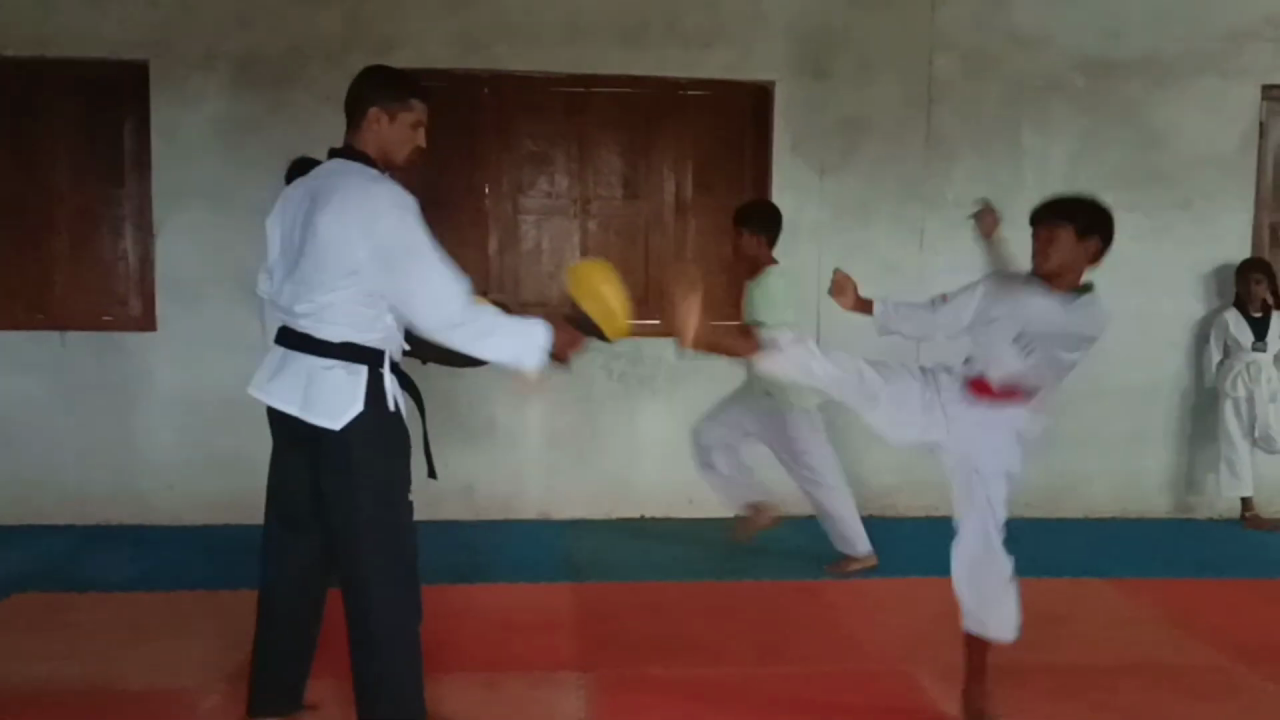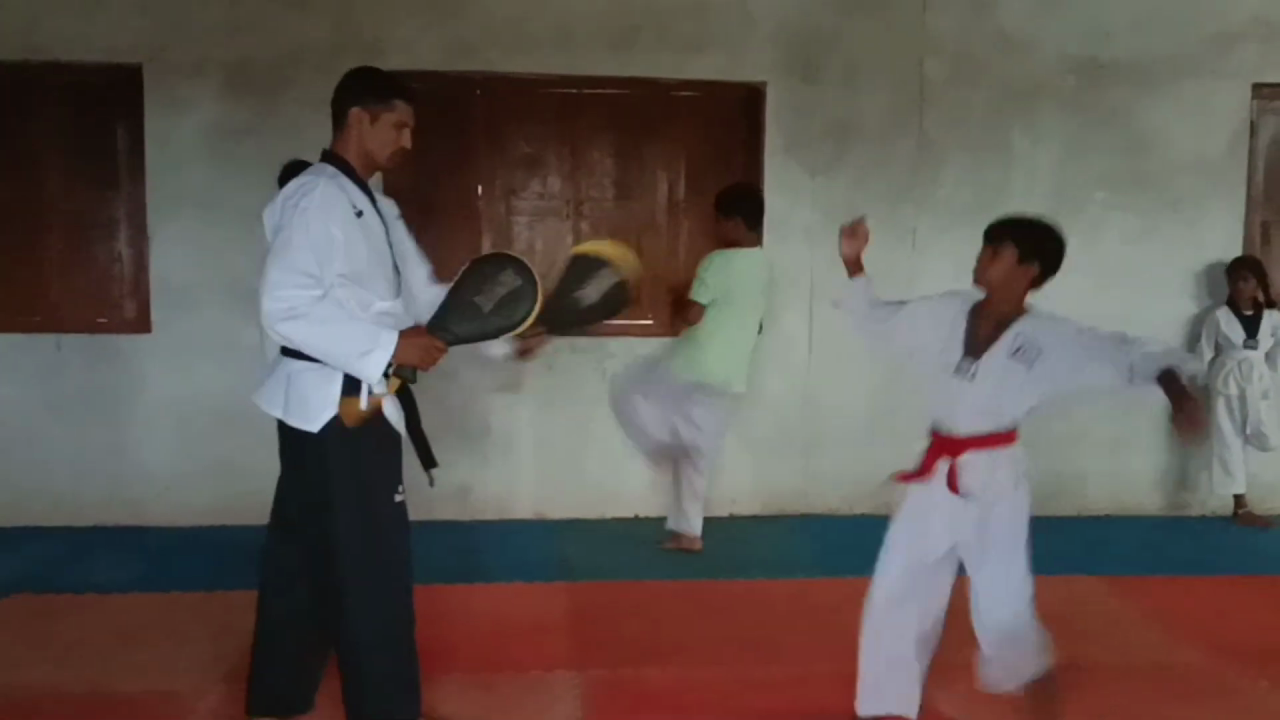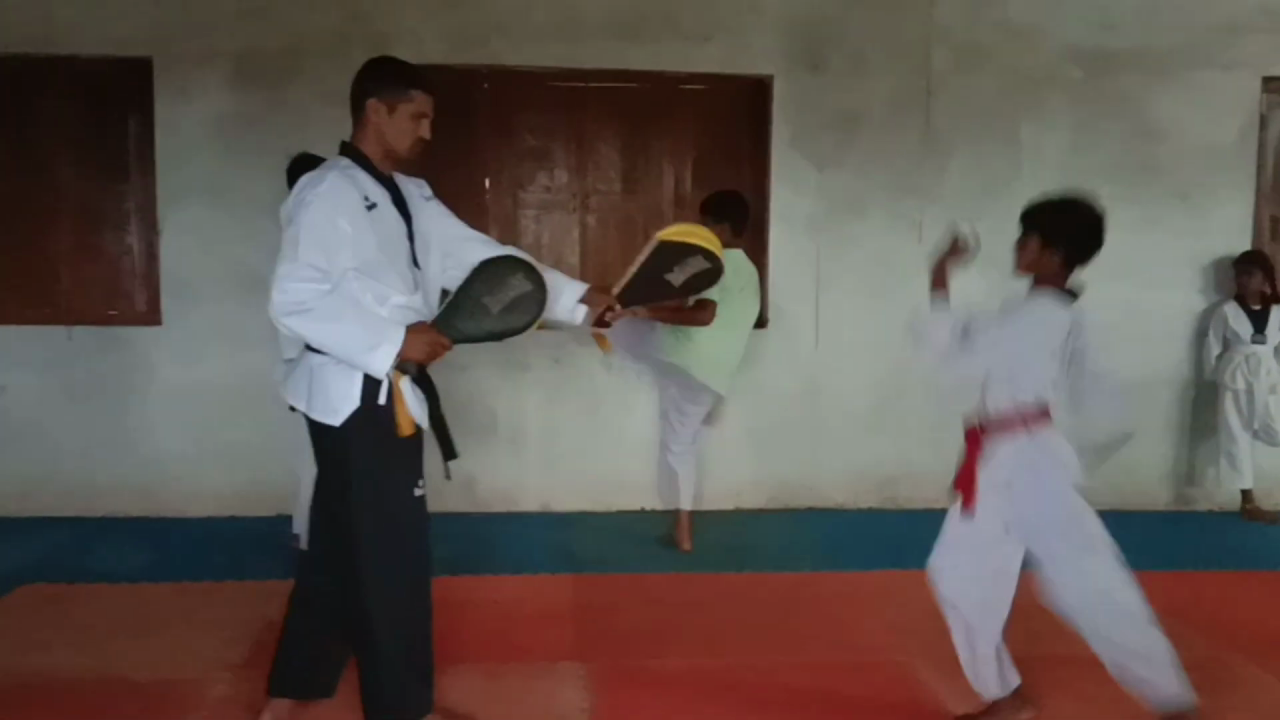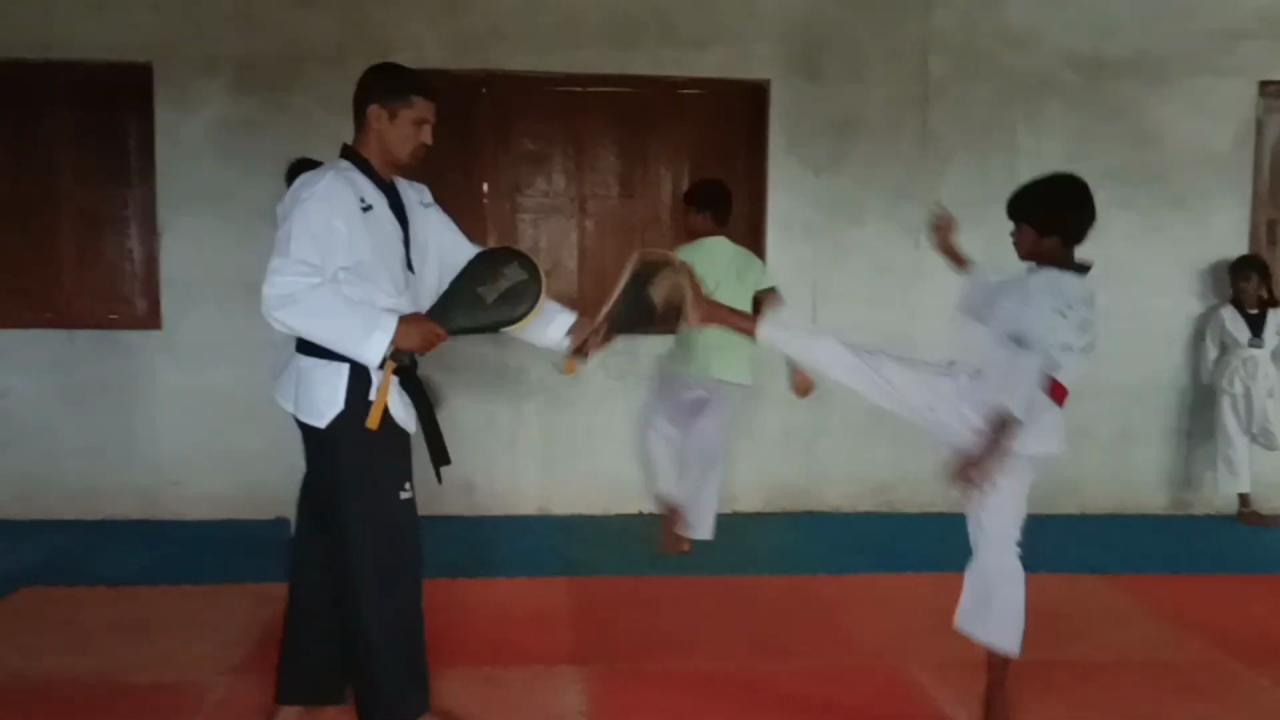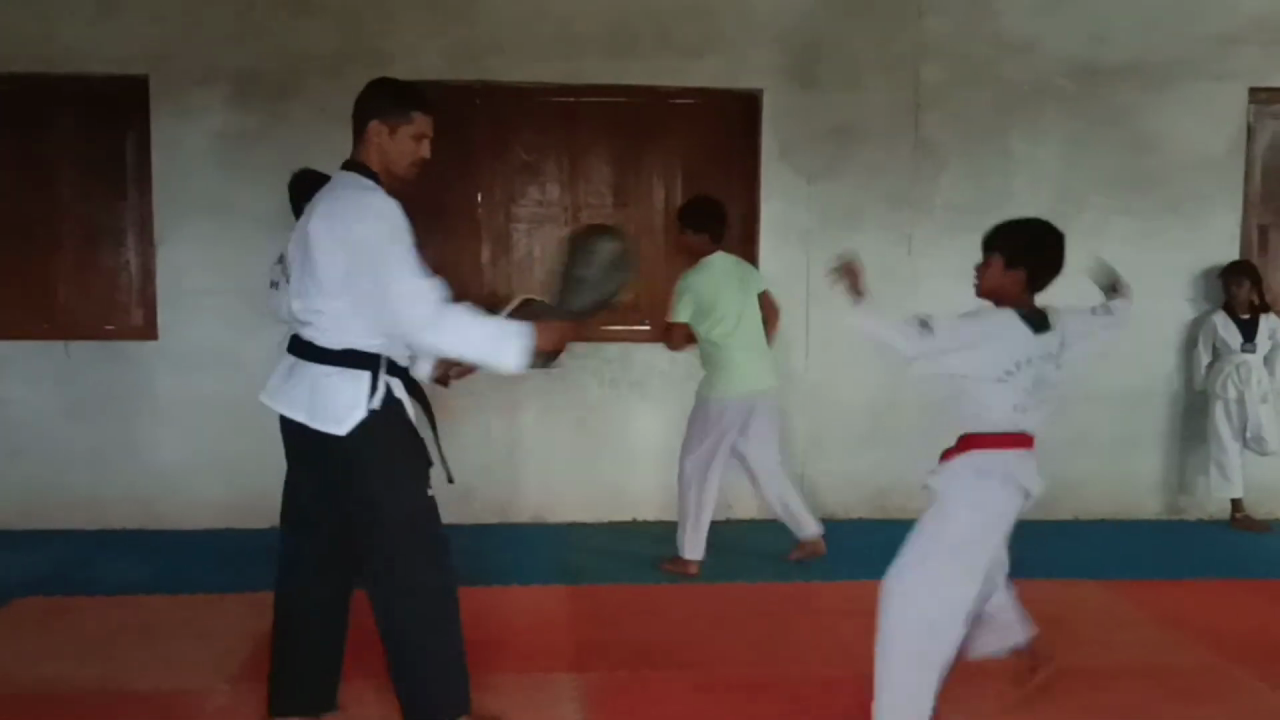
dt=0.3s
person 1, frame 1
left shoulder: (301, 195)
right shoulder: (379, 201)
left elbow: (275, 288)
right elbow: (443, 307)
right wrist: (542, 339)
left hip: (295, 383)
right hip: (350, 395)
left knee: (294, 549)
right knee: (379, 564)
person 1, frame 2
left shoulder: (371, 205)
right shoulder: (317, 198)
left elbow: (421, 292)
right elbow: (287, 307)
right wrist: (390, 347)
left hip: (348, 399)
right hip: (334, 401)
left knee: (302, 552)
right knee: (369, 559)
person 1, frame 3
left shoulder: (411, 198)
right shoulder: (328, 192)
left elbow: (482, 260)
right elbow: (295, 301)
left wrist: (577, 298)
right wrist: (393, 342)
left hip: (377, 392)
right hip: (356, 395)
left knee: (338, 544)
right knee: (390, 552)
person 1, frame 4
left shoulder: (407, 201)
right shoulder: (326, 194)
right elbow: (284, 295)
left wrist: (566, 325)
right wrist: (387, 332)
left hip: (371, 396)
right hip: (344, 394)
left knee: (332, 549)
right knee: (381, 556)
person 1, frame 5
left shoulder: (334, 203)
right shoulder: (365, 208)
right elbow: (417, 314)
left wrist: (427, 365)
right wrist: (525, 340)
left hip: (315, 396)
right hip: (355, 402)
left knee: (314, 553)
right knee: (411, 557)
person 2, frame 1
left shoulder: (1085, 315)
right shoulder: (997, 287)
left elbow: (1024, 311)
right elbow: (930, 321)
right wrist: (857, 303)
left hip: (994, 431)
right hip: (943, 403)
left knee: (980, 544)
right knee: (849, 375)
left ankle: (976, 676)
person 2, frame 2
left shoulder: (1047, 337)
right shoulder: (950, 311)
left elbow: (1131, 356)
right elbow: (877, 320)
left wrist: (1179, 392)
right wrist: (853, 266)
left hip: (994, 482)
right hip: (937, 477)
left knee: (1002, 618)
right knee: (895, 598)
left ankle: (1035, 677)
person 2, frame 3
left shoulder: (1037, 312)
right shoulder: (1054, 312)
left elbow: (954, 356)
right elbow: (1081, 391)
left wrist: (938, 284)
left hip: (1026, 464)
right hip: (996, 466)
left knee: (1091, 589)
right knee: (955, 580)
person 2, frame 4
left shoulder: (1040, 284)
right shoulder: (1080, 288)
left elbow: (1022, 364)
left wrist: (993, 439)
right wrist: (953, 255)
left hip: (994, 412)
right hip: (1037, 430)
left knee: (861, 364)
right knee: (997, 553)
left ankle: (734, 321)
person 2, frame 5
left shoulder: (994, 328)
right shoulder: (1055, 325)
left elbow: (916, 343)
right elbow: (1110, 312)
left wrist: (860, 297)
right wrist: (1115, 290)
left hip: (981, 475)
right hip: (1011, 471)
left knee: (912, 587)
right knee: (965, 578)
right ankle: (1020, 642)
person 3, frame 1
left shoulder: (767, 285)
right shoulder: (761, 279)
left elbow: (749, 345)
left wrist: (699, 340)
left hip: (788, 396)
right hip: (761, 390)
left knee: (817, 474)
right knee: (708, 437)
left ankle: (860, 551)
right ankle: (758, 505)
person 3, frame 2
left shoulder: (720, 261)
right shoulder: (763, 265)
left elbow: (690, 315)
left wrist: (677, 304)
left hip: (695, 363)
right hip: (730, 376)
left knee: (628, 396)
right knee: (699, 449)
left ankle: (670, 453)
right ankle: (688, 532)
person 3, frame 3
right shoulder: (751, 275)
left elbow: (704, 315)
left wrist: (652, 312)
left hip: (676, 353)
right hip: (711, 376)
left knee: (621, 315)
right knee: (681, 446)
right ankle: (683, 531)
person 3, frame 4
left shoulder: (683, 256)
right shoulder: (746, 260)
right wrist: (797, 367)
left hip: (693, 364)
right hip: (735, 370)
left knee: (658, 435)
right knee: (708, 455)
left ankle: (677, 520)
right ankle: (695, 531)
person 3, frame 5
left shoulder: (692, 282)
right shoulder: (742, 268)
left elbow: (674, 340)
right elbow: (771, 312)
left hip: (726, 382)
right hip: (761, 378)
left knee: (697, 465)
right knee: (765, 463)
left ankle: (689, 556)
right ankle: (811, 537)
person 4, frame 1
right shoulder: (1227, 318)
right elbow: (1213, 355)
right wrist: (1216, 385)
right hip: (1235, 387)
right knee: (1237, 445)
right ankle: (1248, 510)
person 4, frame 2
right shoulder: (1219, 317)
right elbow: (1205, 352)
right wrist: (1208, 382)
right hip: (1228, 385)
right knee: (1229, 442)
right ankle: (1241, 507)
person 4, frame 3
right shoulder: (1226, 311)
right elbow: (1212, 347)
right wrist: (1214, 377)
right hip: (1235, 379)
right knee: (1236, 437)
right ankle: (1248, 502)
person 4, frame 4
right shoulder: (1223, 315)
right elbow: (1210, 351)
right wrist: (1211, 381)
right hip: (1233, 383)
right knee: (1235, 441)
right ankle: (1245, 506)
person 4, frame 5
right shoulder: (1216, 321)
right elbow: (1202, 356)
right wrist: (1204, 387)
left hip: (1257, 389)
right hip: (1226, 389)
right knee: (1227, 447)
right ankle: (1238, 511)
